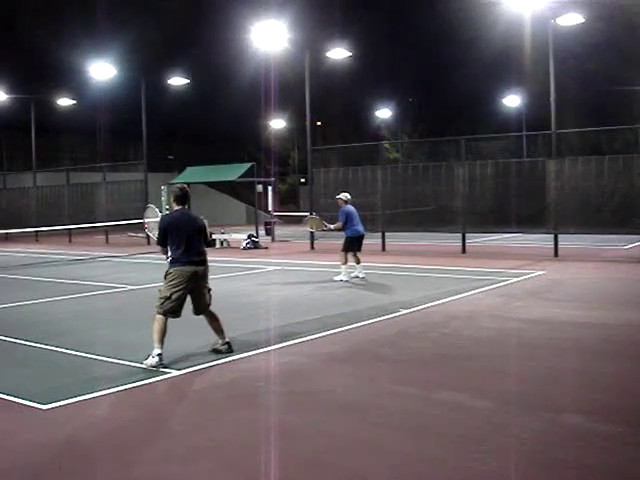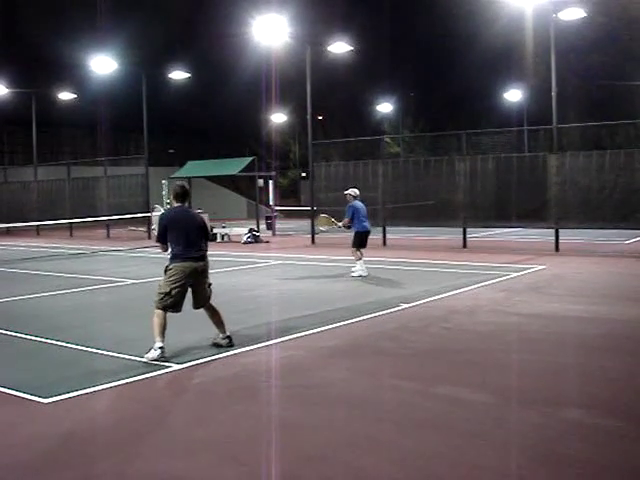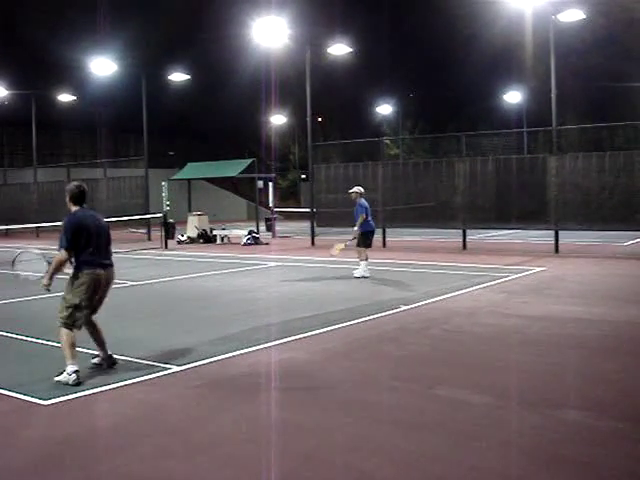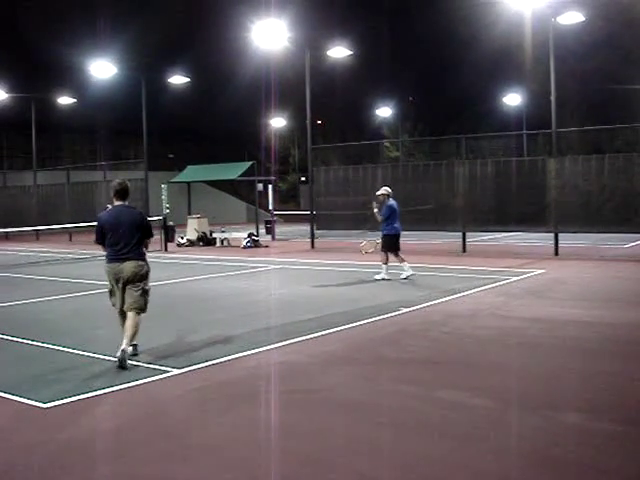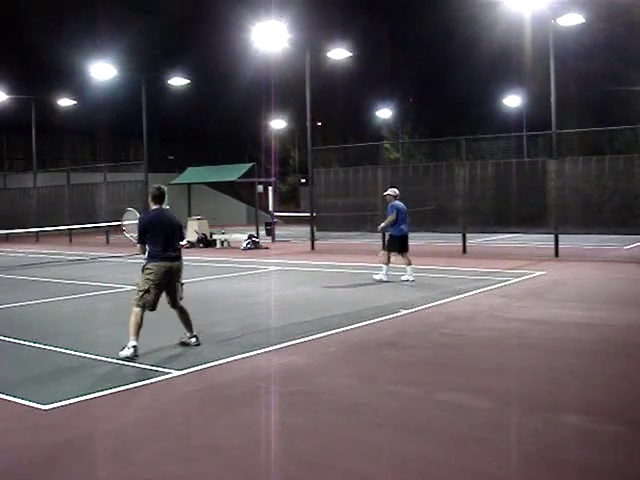
dt=1s
person 1, frame 1
left shoulder: (166, 220)
right shoulder: (198, 220)
left elbow: (164, 250)
right elbow: (205, 245)
left hip: (179, 269)
right hip: (200, 267)
left knee: (161, 312)
right knee: (205, 309)
left ankle: (157, 353)
right ankle: (224, 343)
person 1, frame 2
left shoulder: (166, 217)
right shoulder: (198, 217)
left elbow: (163, 246)
right elbow: (206, 243)
left hip: (180, 266)
right hip: (201, 264)
left knee: (160, 308)
right knee: (205, 303)
left ankle: (158, 346)
right ankle: (224, 336)
person 1, frame 3
left shoulder: (72, 220)
right shoulder: (99, 219)
left elbow: (63, 256)
left wrist: (50, 276)
left hip: (86, 275)
right hip: (106, 273)
left knee: (67, 324)
right knee: (86, 318)
left ankle: (72, 370)
right ankle: (105, 356)
person 1, frame 4
left shoulder: (103, 217)
right shoulder: (139, 215)
left elbow: (102, 245)
right elbow: (146, 245)
left hip: (114, 266)
right hip: (136, 265)
left knee: (122, 309)
right knee: (134, 310)
left ankle: (130, 345)
right ankle: (125, 346)
person 1, frame 5
left shoulder: (145, 218)
right shoulder: (173, 218)
left elbow: (142, 249)
left wrist: (143, 247)
left hip: (156, 265)
right hip: (175, 263)
left knee: (139, 306)
right knee: (176, 303)
left ankle: (132, 346)
right ankle: (192, 336)
